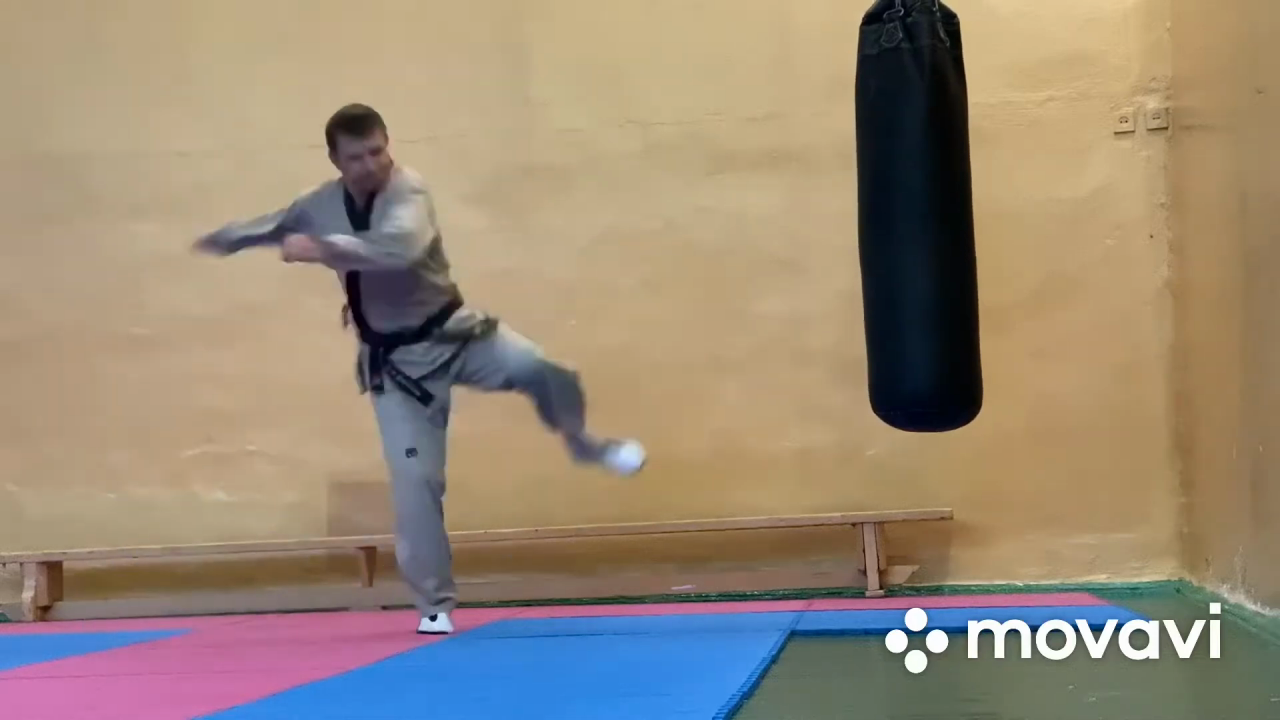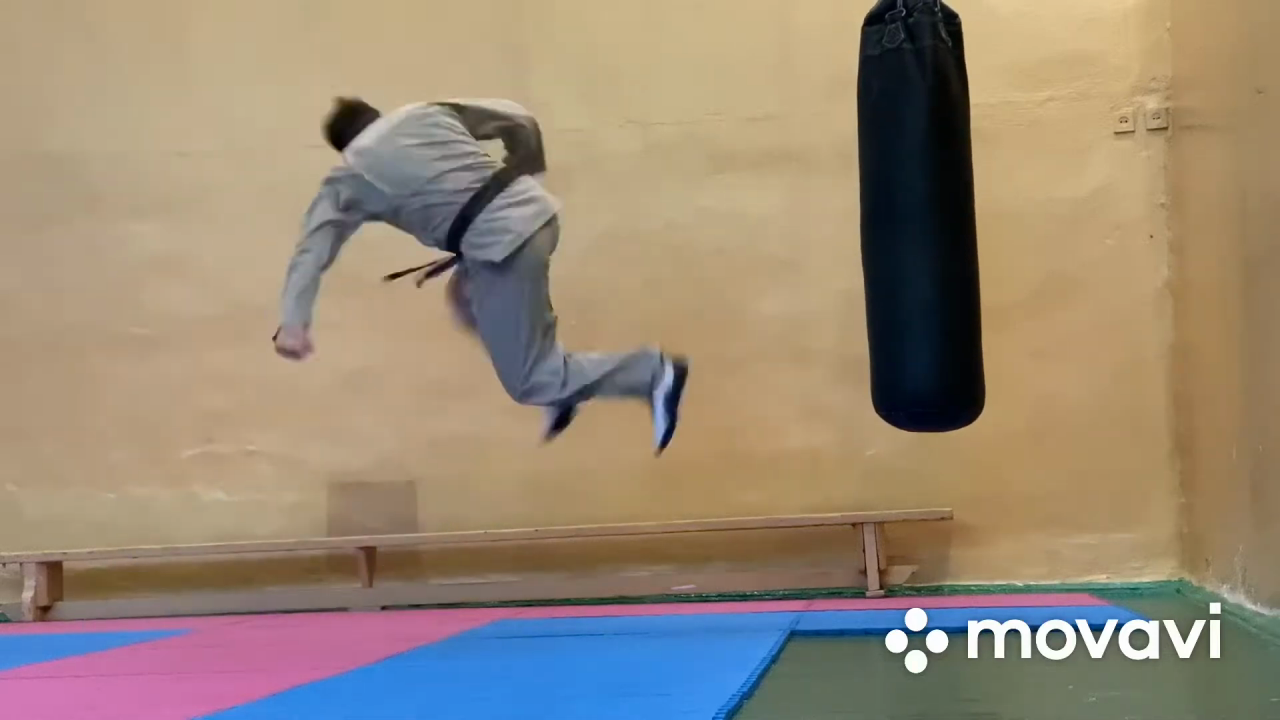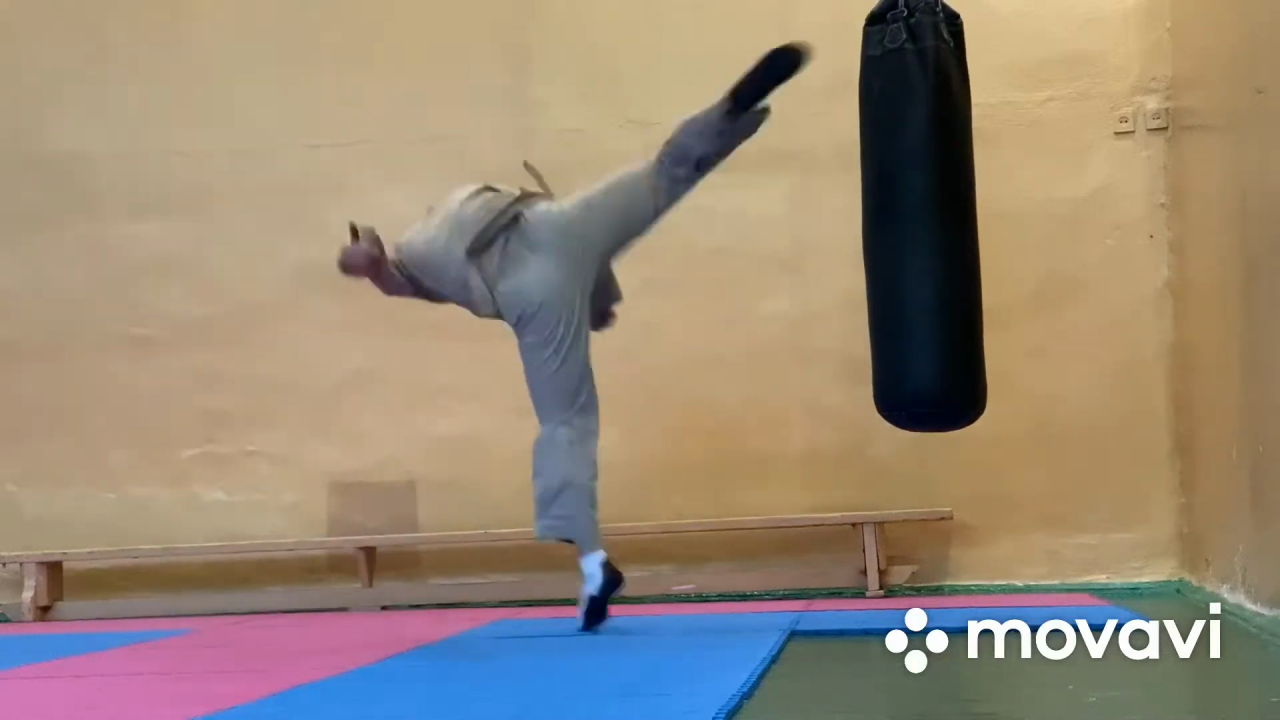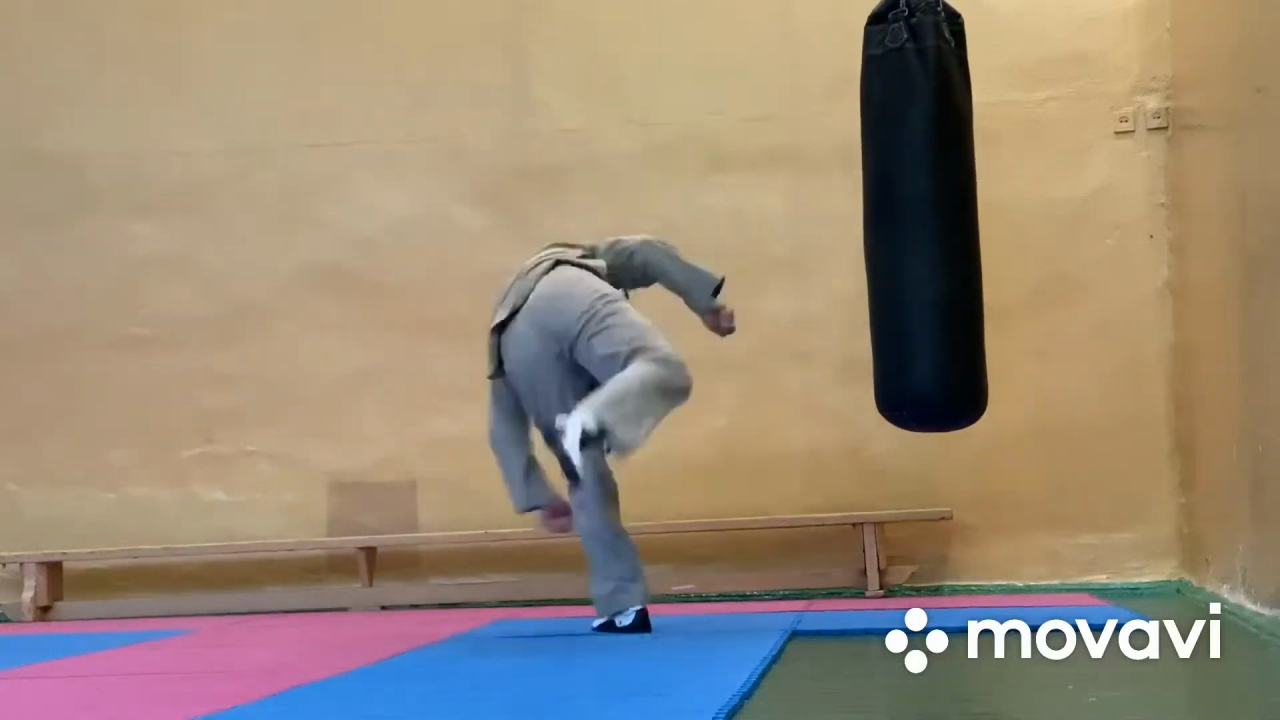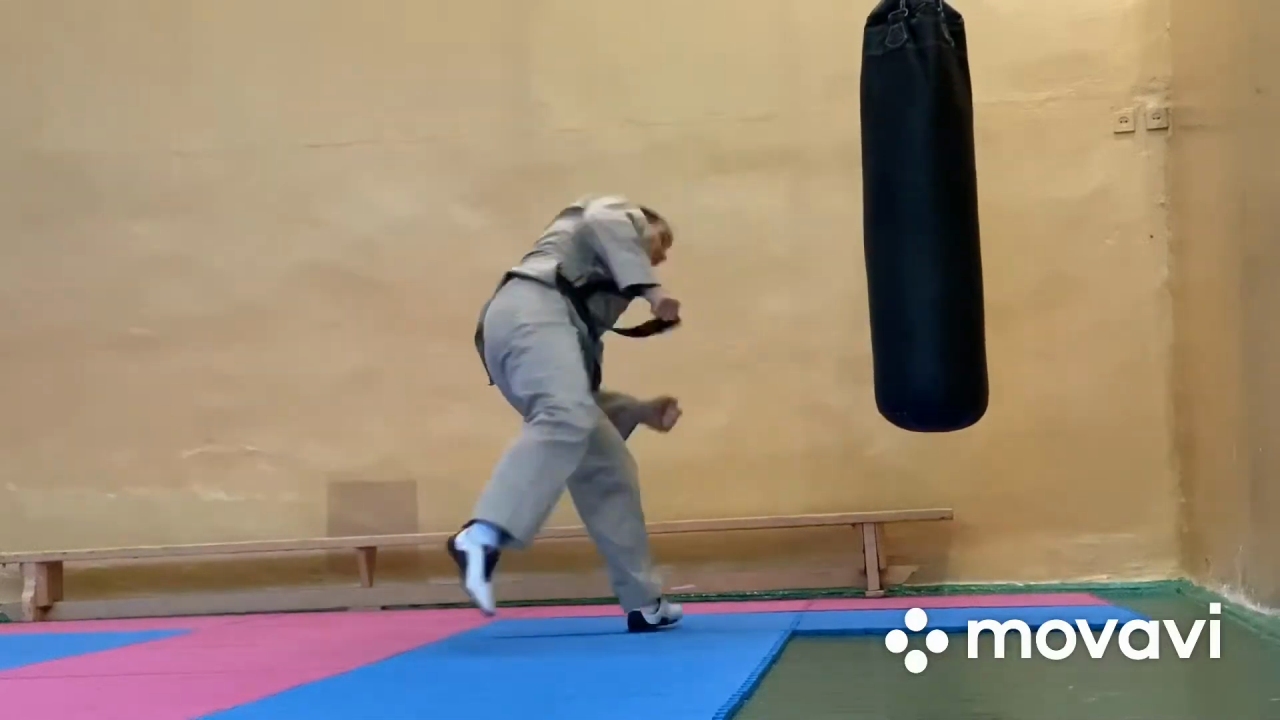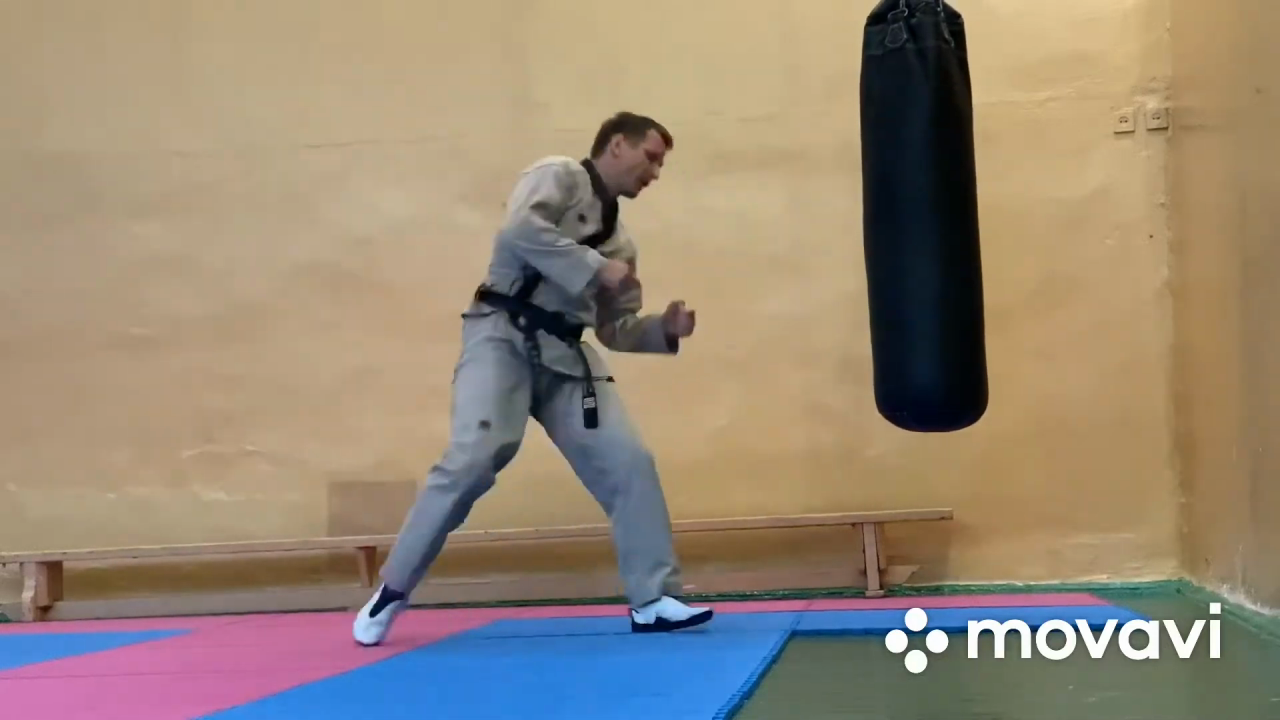
dt=0.2s
person 1, frame 1
left shoulder: (407, 192)
right shoulder: (321, 204)
left elbow: (401, 248)
right elbow: (278, 224)
left wrist: (325, 247)
right wrist: (223, 238)
left hip: (454, 336)
right hip: (394, 362)
left knee: (542, 375)
right knee: (414, 482)
left ankle: (588, 445)
right ankle: (434, 602)
person 1, frame 2
left shoulder: (347, 178)
right shoulder: (425, 113)
left elbow: (312, 252)
right elbow: (518, 120)
left wrist: (293, 323)
right wrist: (528, 173)
left hip: (500, 237)
right hip: (525, 206)
left knee: (531, 377)
right knee: (473, 298)
left ankle: (651, 374)
right ankle: (562, 393)
person 1, frame 3
left shoulder: (413, 254)
right shoulder: (476, 199)
left elbow: (391, 274)
left wrist: (367, 254)
right wrist: (604, 296)
left hip: (536, 291)
right hip: (555, 232)
left knee: (566, 425)
left ankle: (588, 555)
person 1, frame 4
left shoulder: (506, 343)
right shoulder: (571, 260)
left elbow: (506, 435)
right elbow: (646, 251)
left wrist: (540, 501)
right wrist: (708, 301)
left hip: (528, 350)
left knee: (590, 482)
left ankle: (620, 605)
right ankle: (590, 425)
person 1, frame 5
right shoulder: (619, 211)
left elbow: (584, 393)
right elbow: (601, 226)
left wrist: (644, 412)
right wrist: (650, 289)
right hip: (534, 309)
left knee: (608, 470)
right knee: (568, 421)
left ankle: (642, 601)
right ankle: (482, 535)
person 1, frame 6
left shoulder: (617, 238)
right shoulder: (557, 175)
left elbow: (617, 327)
right elbow: (519, 232)
left wrist: (664, 329)
right wrist: (595, 267)
left hip: (562, 353)
right hip: (504, 337)
left knee: (628, 462)
right knee: (471, 459)
left ankle: (651, 598)
right ankle: (392, 591)
